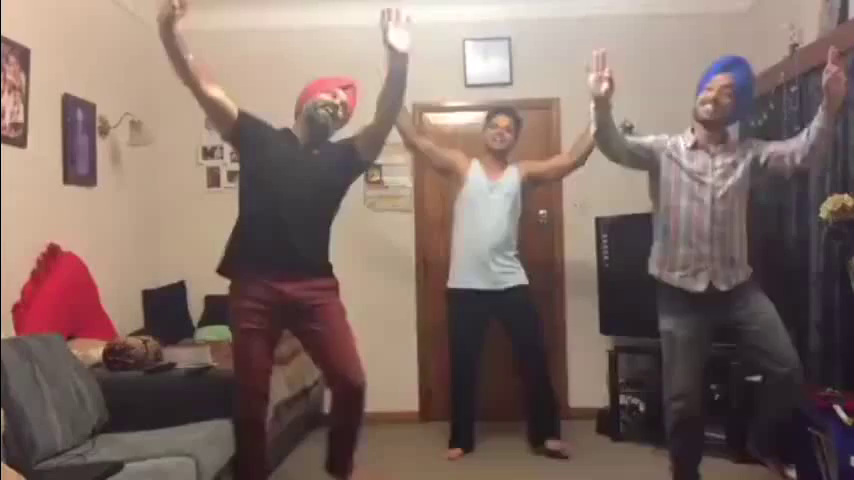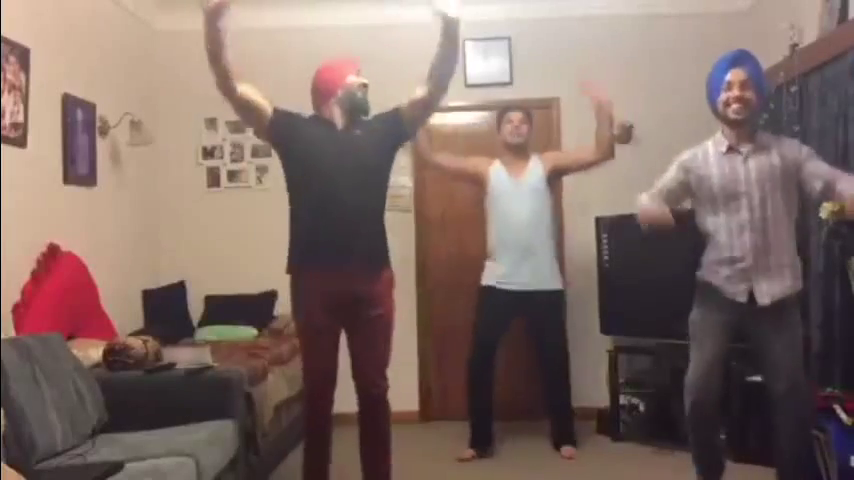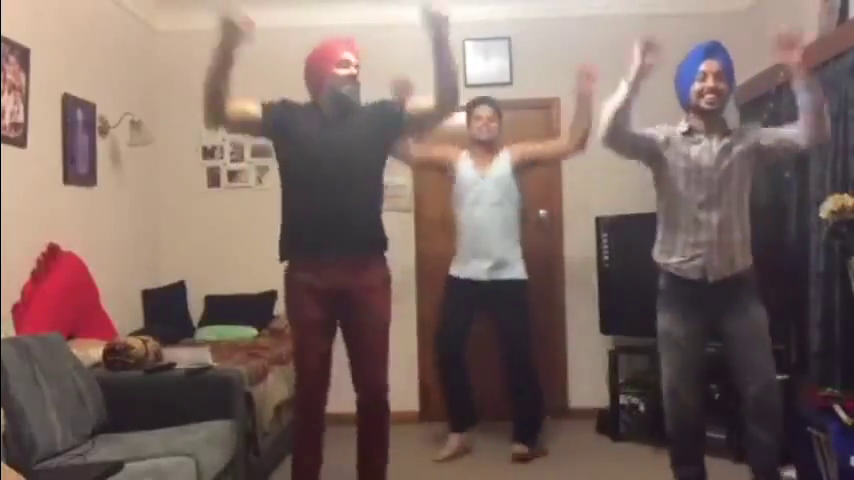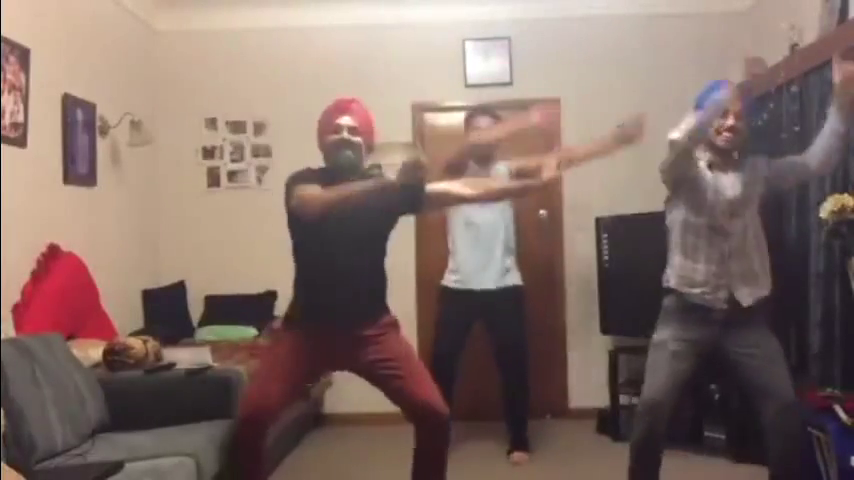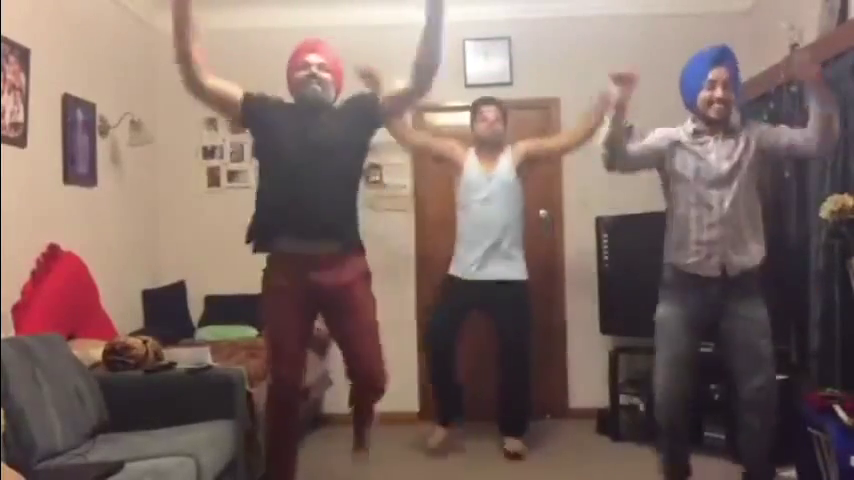
dt=1s
person 1, frame 1
left shoulder: (342, 158)
right shoulder: (258, 139)
left elbow: (385, 120)
right elbow: (204, 89)
left wrist: (397, 61)
left hip: (314, 287)
right hip: (254, 287)
left knee: (351, 383)
right knee: (250, 398)
person 1, frame 2
left shoulder: (382, 131)
right shoulder: (296, 132)
left elbow: (434, 92)
right elbow: (231, 90)
left hip: (372, 280)
right hip: (315, 280)
left knee: (373, 390)
right knee: (317, 392)
person 1, frame 3
left shoulder: (378, 119)
right shoulder: (290, 120)
left elbow: (445, 105)
right elbow: (216, 112)
left wrist: (439, 39)
right wrist: (227, 48)
left hip: (366, 271)
right hip: (308, 272)
left knee: (373, 389)
right knee: (310, 388)
person 1, frame 4
left shoulder: (390, 192)
right shoulder: (305, 184)
left elbow: (466, 191)
right elbow: (315, 206)
left wrist: (534, 182)
right wrist: (391, 183)
left hip: (371, 328)
right hip: (307, 328)
left knee: (434, 416)
right knee: (251, 417)
person 1, frame 5
left shoulder: (357, 116)
right shoulder: (268, 116)
left elbow: (421, 83)
right elbow: (196, 81)
left hip: (344, 264)
right hip: (285, 267)
left knee: (368, 375)
right knee: (284, 383)
left ankle: (360, 417)
person 2, frame 1
left shoulder: (748, 154)
right shoulder: (663, 150)
left elbow: (802, 152)
right elbow: (616, 149)
left wrist: (830, 105)
right wrist: (602, 105)
left hip: (738, 287)
right hip: (681, 290)
left knee: (787, 371)
right knee: (683, 398)
left ankle: (762, 441)
person 2, frame 2
left shoulder: (788, 153)
right shoulder: (695, 161)
right elbow: (654, 201)
right wrist: (649, 208)
left hip: (777, 295)
right hip: (718, 293)
left knee: (791, 399)
right knee: (700, 392)
person 2, frame 3
left shoulder: (748, 143)
right shoulder: (663, 142)
left elbow: (811, 134)
right elbow: (612, 135)
left wrist: (800, 74)
right wrist: (635, 78)
left hip: (736, 285)
right hip: (680, 285)
left knee: (761, 392)
right knee: (681, 397)
person 2, frame 4
left shoulder: (757, 172)
right shoulder: (683, 174)
left elbow: (817, 162)
right elbow: (678, 145)
right wrist: (728, 94)
left hip: (746, 309)
right hip: (688, 308)
left knee: (782, 406)
right knee: (654, 406)
person 2, frame 5
left shoulder: (754, 138)
right shoulder: (669, 142)
left elbow: (817, 141)
right elbow: (617, 160)
left wrist: (816, 88)
right wrist: (619, 110)
left hip: (741, 284)
right hip: (685, 284)
left knee: (759, 391)
right knee: (671, 393)
person 3, frame 1
left shoulder: (523, 172)
right shoulder: (460, 166)
left elbow: (573, 159)
right elbow: (415, 140)
left hip: (510, 282)
right hip: (465, 283)
left knee: (534, 356)
right knee: (463, 363)
left ankle: (545, 434)
right ankle: (461, 438)
person 3, frame 2
left shoulder: (548, 163)
right shoulder: (483, 168)
left elbow: (602, 154)
right elbow: (433, 160)
left wrist: (604, 113)
left hip: (544, 285)
right hip: (497, 284)
left knee: (555, 362)
right knee: (479, 360)
left ankle: (564, 436)
right ankle: (480, 439)
person 3, frame 3
left shoulder: (515, 156)
right shoulder: (453, 159)
left elbow: (571, 144)
right elbow: (404, 151)
left wrist: (585, 98)
left hip: (509, 276)
right hip: (464, 275)
left knee: (518, 357)
right knee: (447, 350)
left ankle: (525, 435)
right ankle: (460, 430)
person 3, frame 4
left shoulder: (510, 169)
right shoulder: (456, 170)
left elbow: (564, 157)
right elbow: (464, 151)
left wrist: (618, 138)
left hip: (504, 285)
right hip: (458, 285)
left knee: (514, 369)
right knee: (442, 364)
left ankle: (518, 441)
person 3, frame 5
left shoulder: (519, 154)
right shoulder: (458, 155)
left elbow: (574, 138)
right elbow: (407, 136)
left wrist: (605, 103)
right wrist: (379, 93)
left hip: (509, 275)
right hip: (463, 273)
left knee: (515, 355)
right knee: (437, 340)
left ankle: (512, 431)
right ankle: (446, 418)
